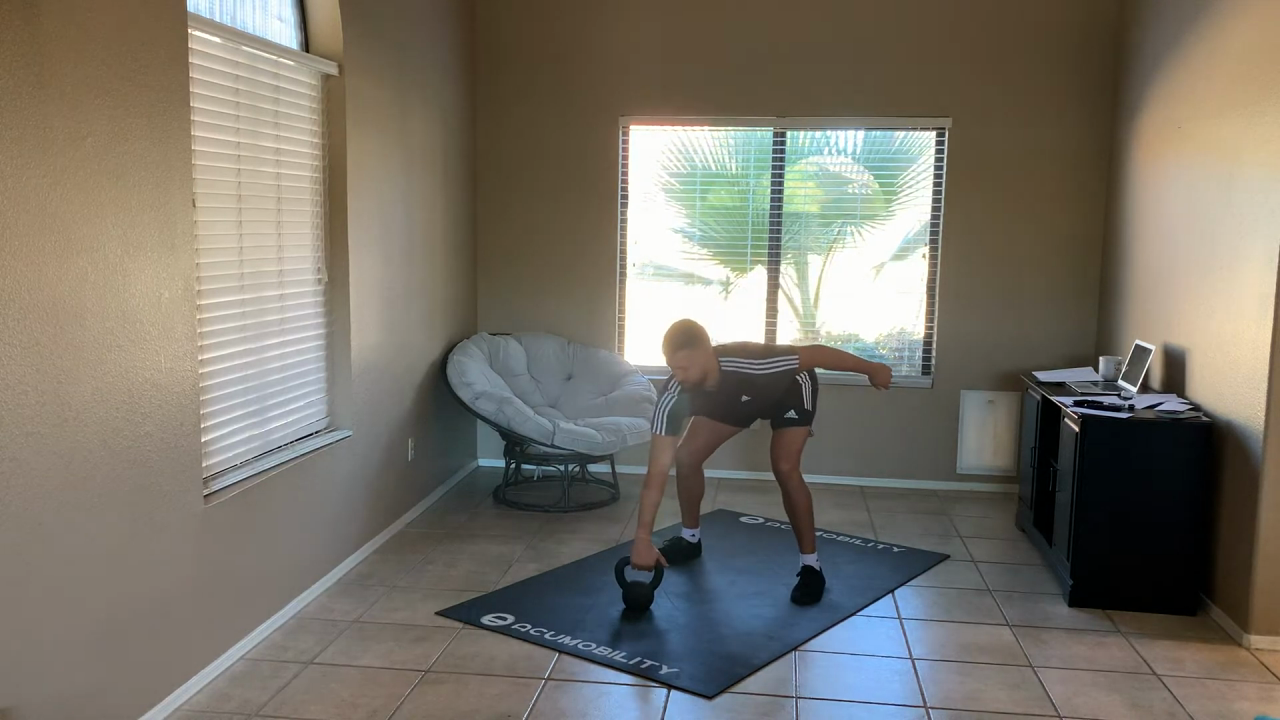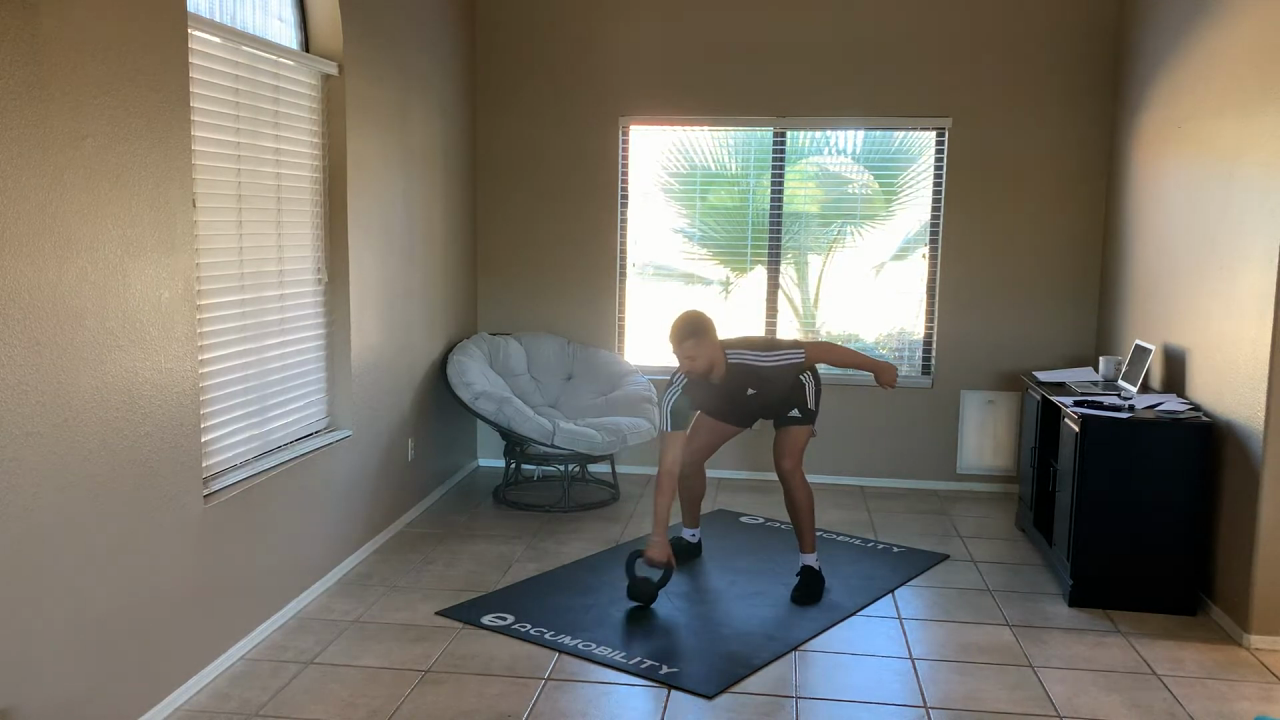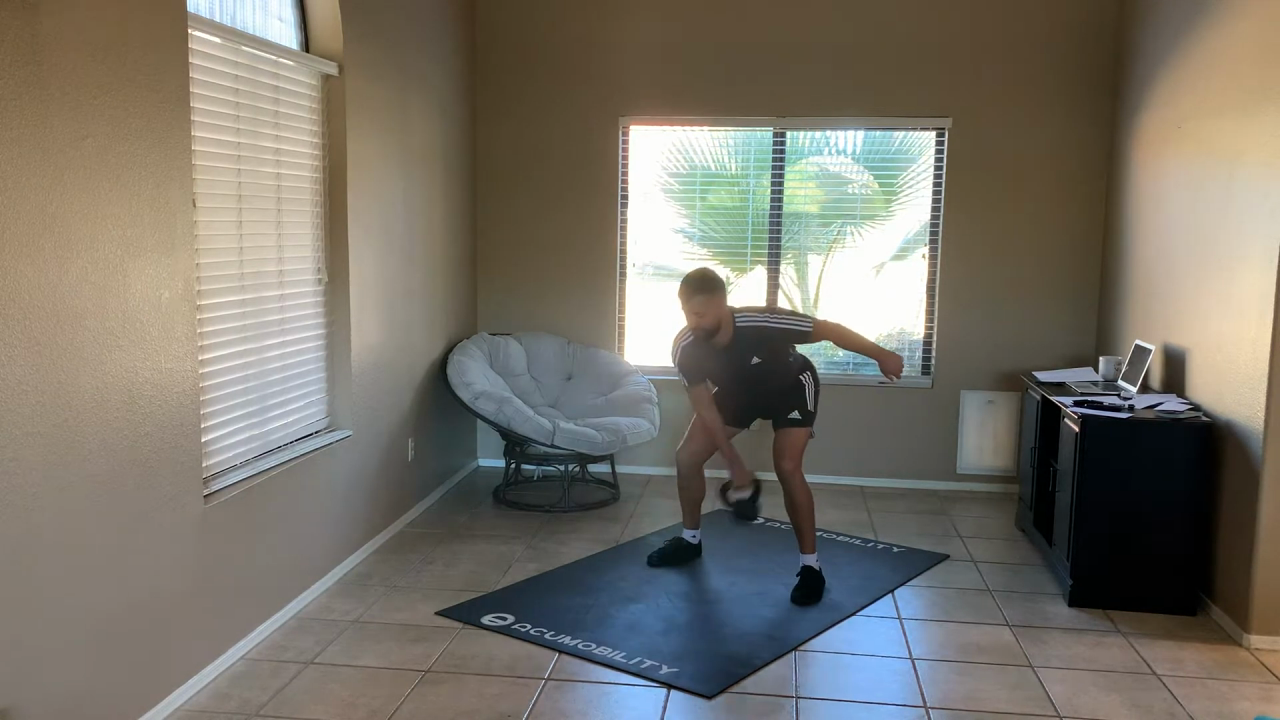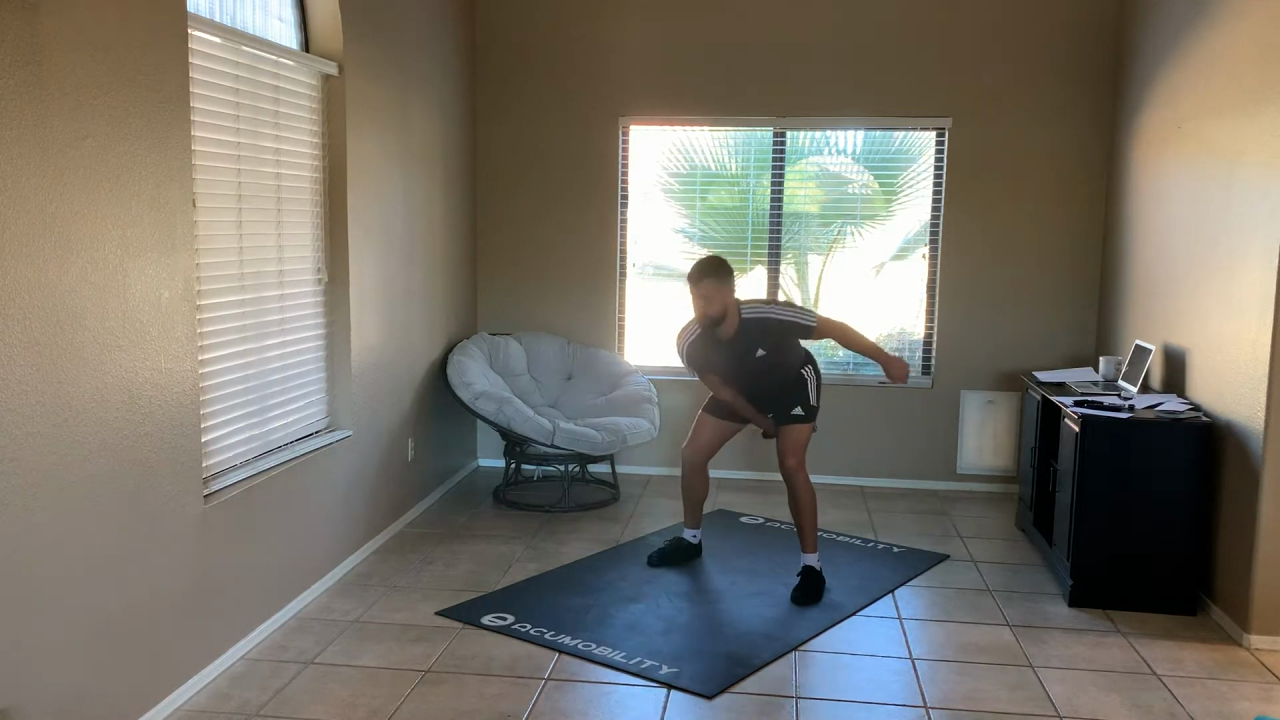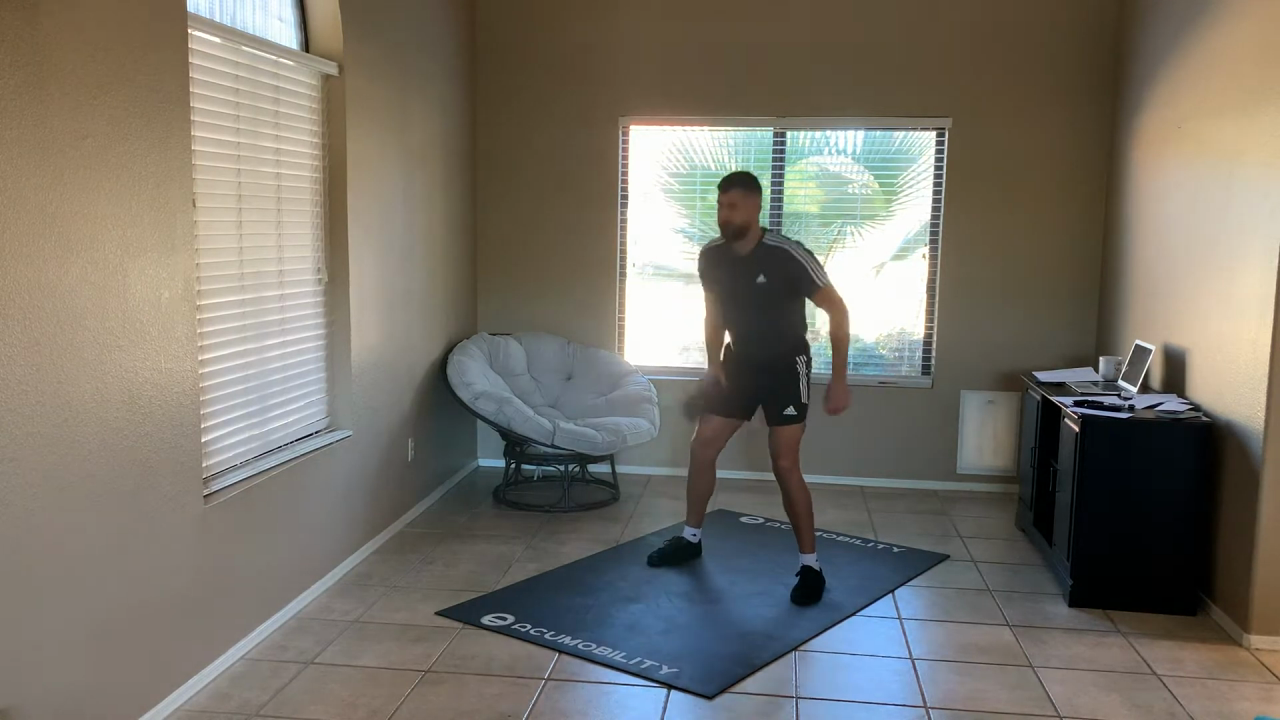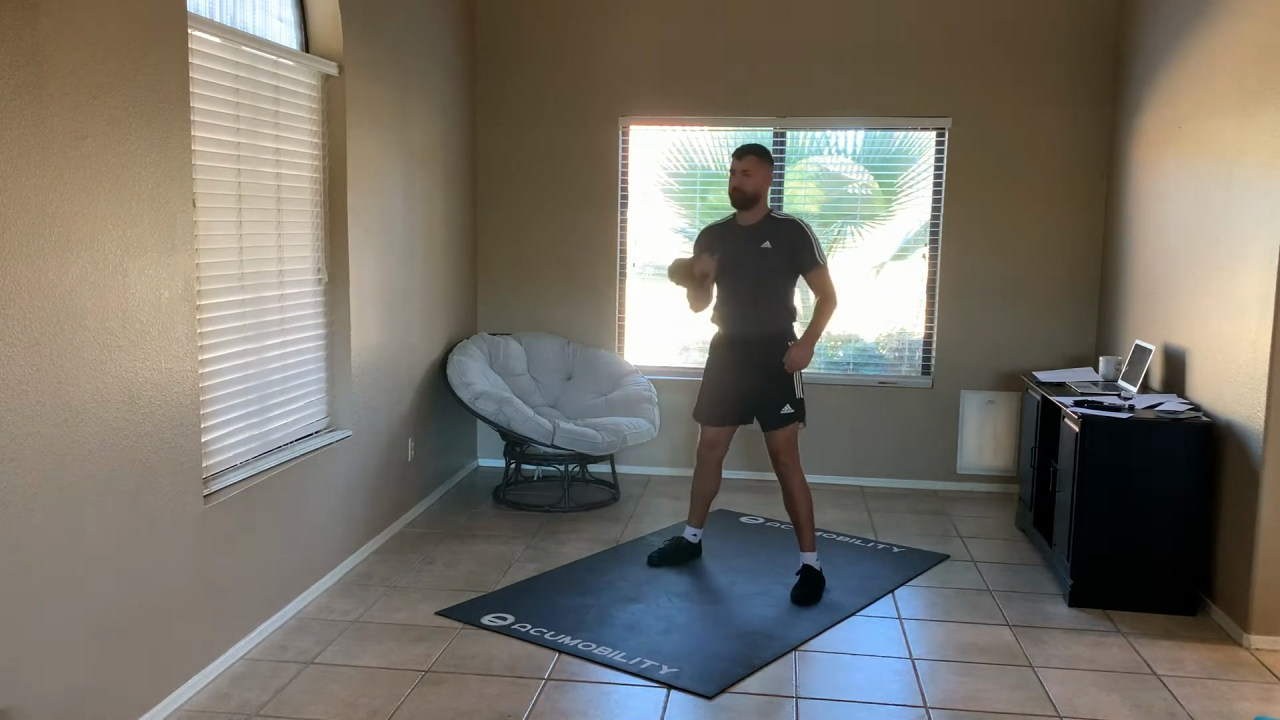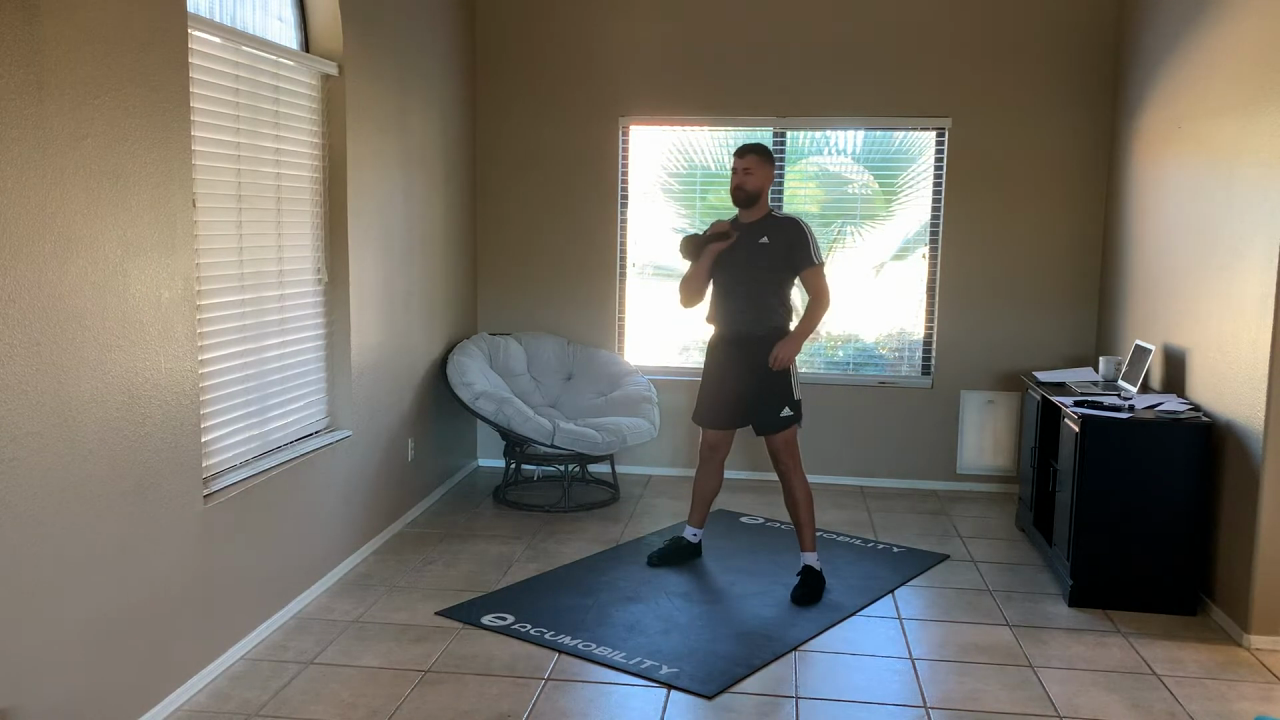
dt=0.3s
person 1, frame 1
left shoulder: (750, 364)
right shoulder: (674, 397)
left elbow: (814, 354)
right elbow: (658, 469)
left wrist: (871, 369)
right wrist: (642, 538)
left hip: (789, 389)
left knee: (784, 468)
right knee: (685, 457)
left ankle: (811, 567)
right ankle: (690, 539)
person 1, frame 2
left shoulder: (756, 358)
right shoulder: (680, 391)
left elbow: (821, 350)
right elbow: (669, 465)
left wrist: (877, 367)
right wrist: (658, 535)
left hip: (793, 389)
right hip: (734, 398)
left knee: (787, 467)
right knee: (688, 457)
left ankle: (810, 566)
right ankle: (690, 539)
person 1, frame 3
left shoulder: (763, 324)
right shoulder: (685, 349)
left elbow: (828, 330)
right elbow: (706, 411)
left wrist: (881, 356)
right wrist: (735, 466)
left hip: (792, 387)
right hip: (739, 392)
left knee: (786, 467)
right knee: (687, 457)
left ankle: (810, 566)
right ankle: (690, 539)
person 1, frame 4
left shoulder: (770, 317)
right shoulder: (691, 342)
left elbow: (833, 329)
right elbow: (721, 390)
left wrist: (885, 360)
right wrist: (762, 423)
left hip: (794, 383)
right hip: (742, 389)
left knee: (790, 464)
right knee: (692, 455)
left ankle: (811, 566)
right ankle: (690, 539)
person 1, frame 5
left shoulder: (788, 256)
right shoulder: (711, 257)
left elbow: (837, 311)
right elbow: (714, 313)
left wrist: (839, 377)
right wrist: (714, 364)
left hip: (786, 362)
right hip: (740, 360)
left knee: (785, 463)
right knee: (701, 447)
left ankle: (810, 565)
right ankle: (691, 537)
person 1, frame 6
left shoulder: (792, 232)
right shoulder: (712, 236)
left elbow: (826, 295)
right elbow: (699, 302)
left wrist: (807, 342)
right wrist: (697, 279)
left hip: (774, 354)
right hip: (726, 352)
left knee: (785, 460)
right knee: (708, 450)
left ankle: (810, 564)
right ankle: (692, 537)
person 1, frame 7
left shoulder: (791, 230)
right shoulder: (718, 234)
left elbow: (820, 295)
right elbow: (688, 298)
left wrist: (795, 339)
right wrist: (709, 252)
left hip: (768, 354)
right hip: (723, 351)
left knee: (785, 459)
right knee: (711, 450)
left ankle: (810, 564)
right ankle: (691, 537)
